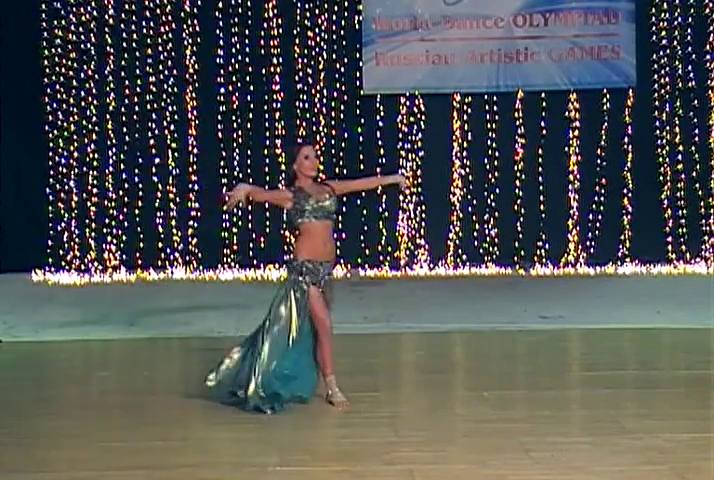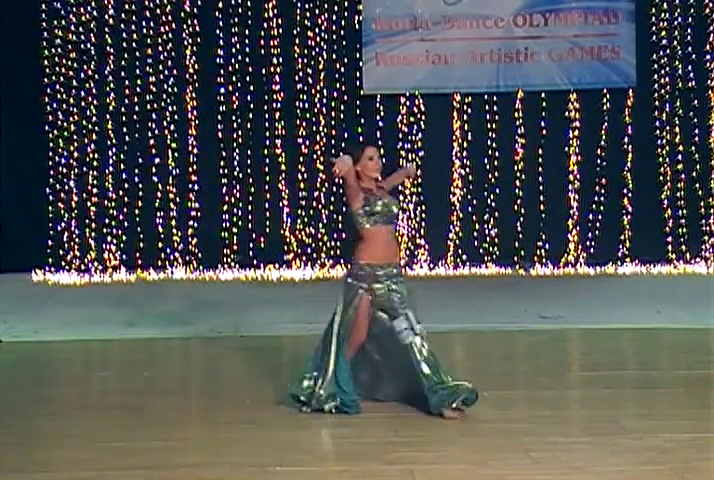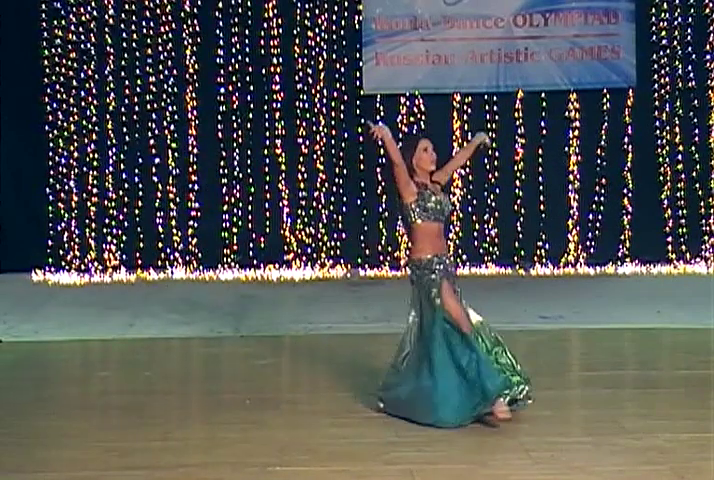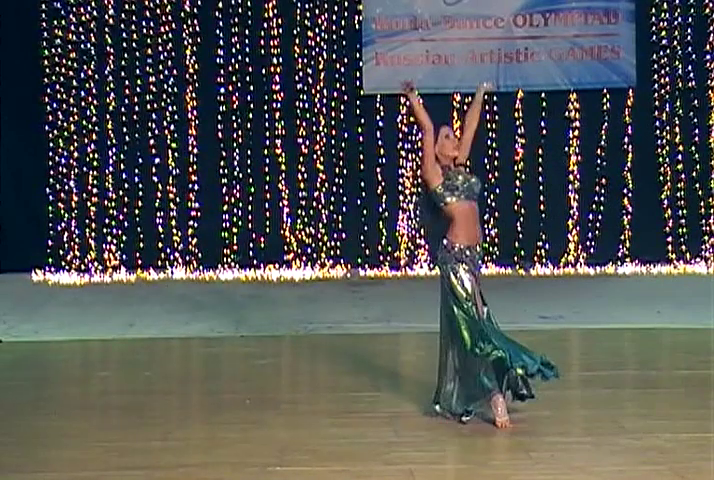
dt=0.4s
person 1, frame 1
left shoulder: (329, 187)
right shoulder: (289, 194)
left elbow: (359, 183)
right elbow: (263, 195)
left wrist: (391, 178)
right wrist: (246, 189)
left hip: (326, 266)
right hip: (303, 265)
left knee: (303, 326)
right knee: (324, 325)
right ankle: (329, 385)
person 1, frame 2
left shoulder: (382, 188)
right shoulder: (357, 193)
left elbow: (397, 176)
right elbow: (350, 180)
left wrist: (408, 169)
right wrist: (345, 162)
left hip: (392, 271)
right hip: (364, 271)
left knee: (409, 333)
right knee: (358, 335)
left ankle: (440, 399)
right ankle: (334, 388)
person 1, frame 3
left shoulder: (436, 183)
right shoulder: (409, 187)
left elbow: (457, 160)
right elbow: (397, 161)
left wrist: (476, 140)
right wrist: (387, 136)
left hip: (441, 264)
right hip: (426, 266)
left knee: (445, 333)
right knee: (466, 327)
right ankle: (490, 397)
person 1, frame 4
left shoulder: (460, 168)
right shoulder: (435, 173)
left elbow: (470, 128)
right elbow: (428, 130)
left wrist: (479, 96)
right wrist: (414, 99)
left hip: (470, 255)
right hip: (457, 255)
left knee: (465, 326)
right knee: (475, 324)
left ankle: (459, 400)
right ankle: (492, 396)
